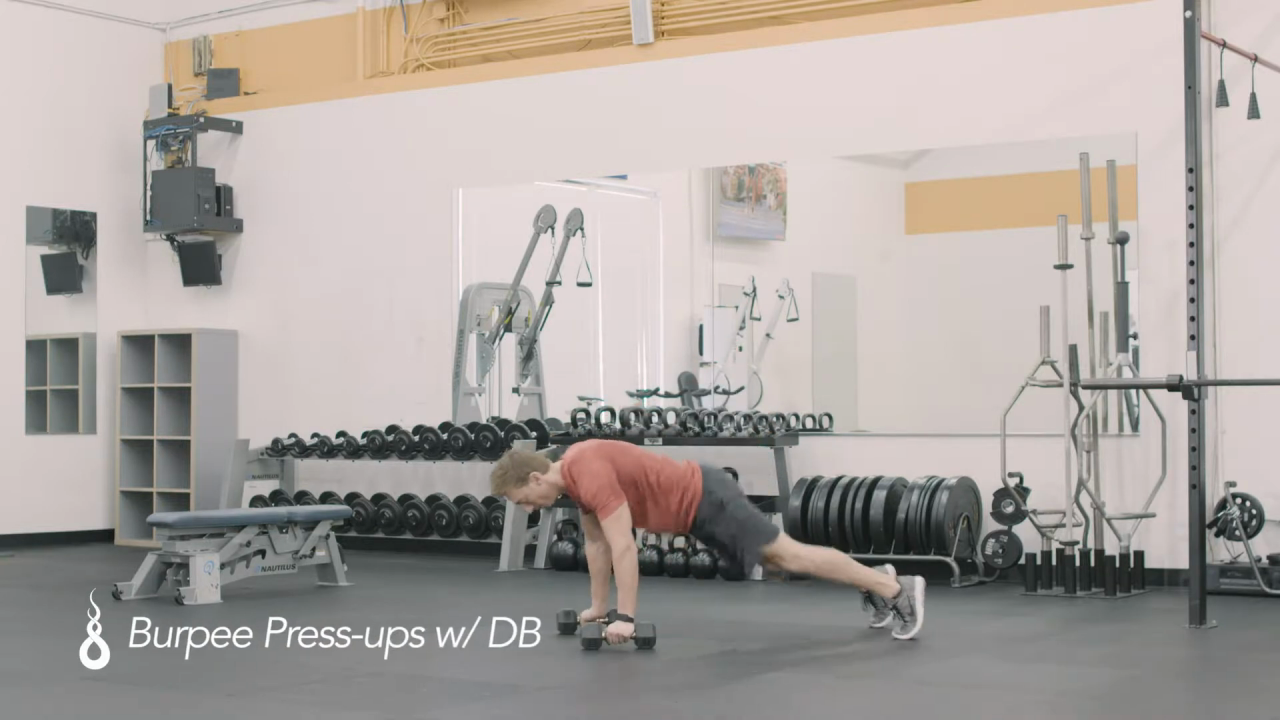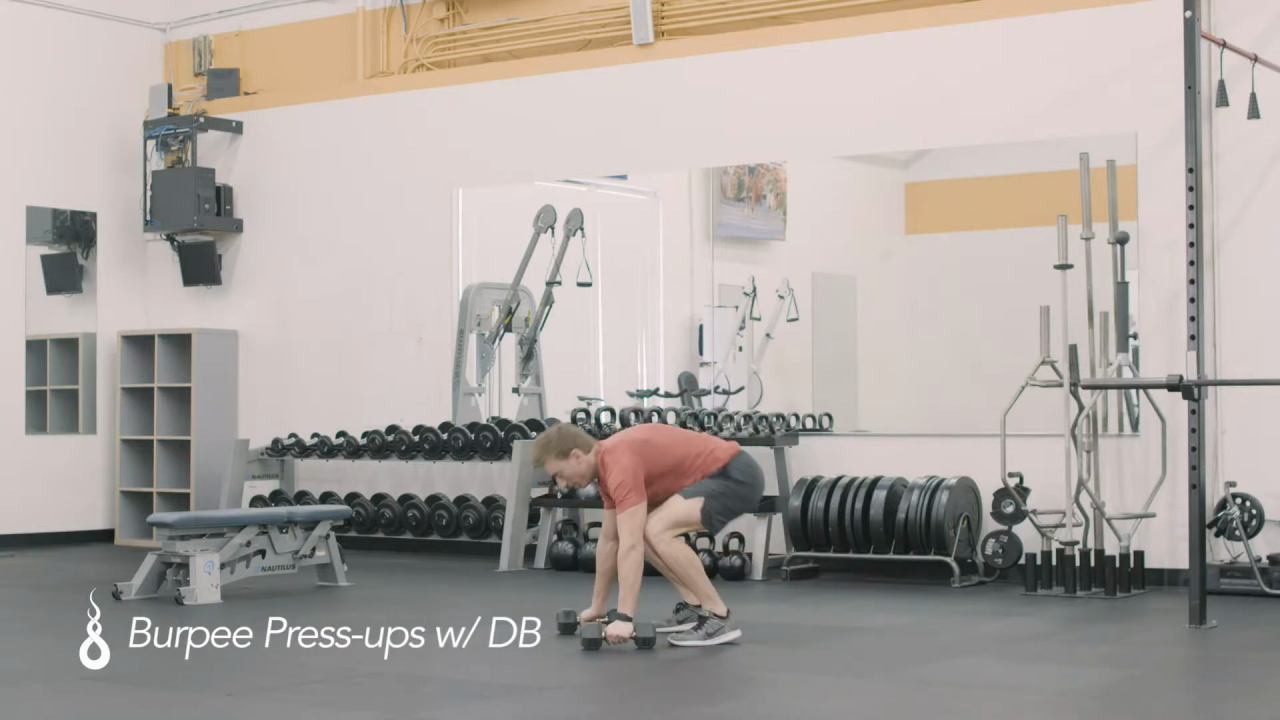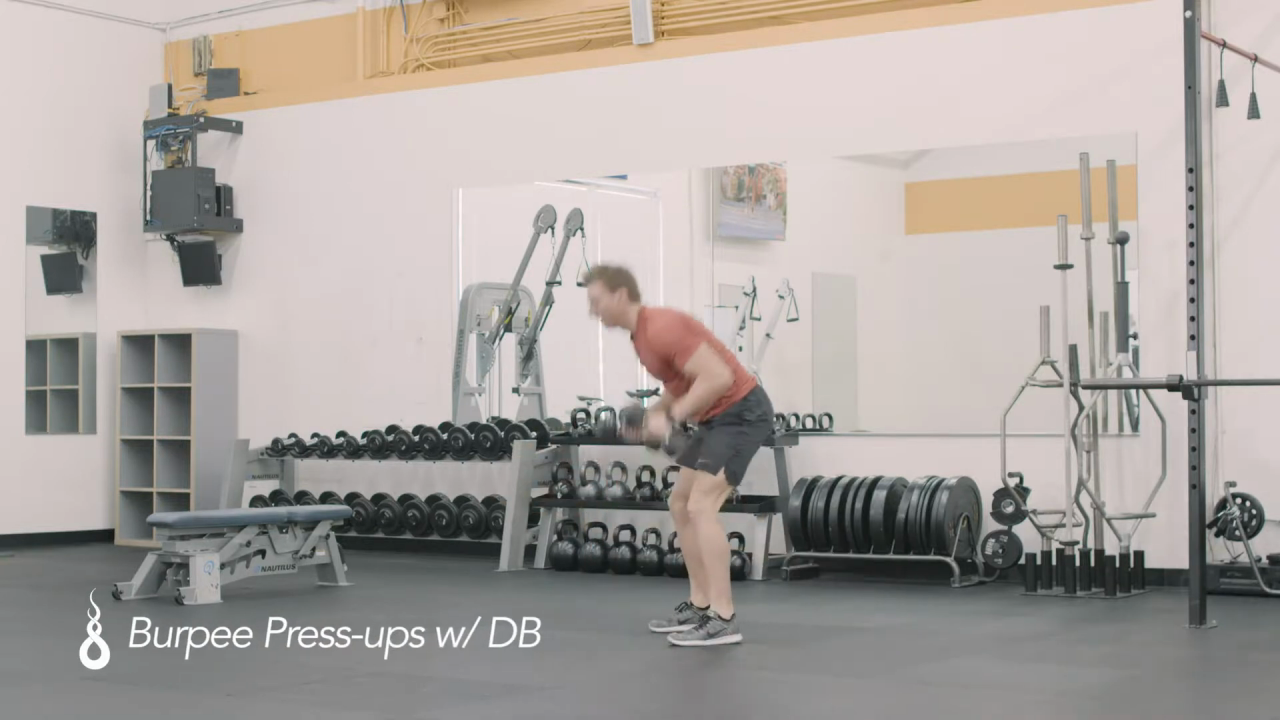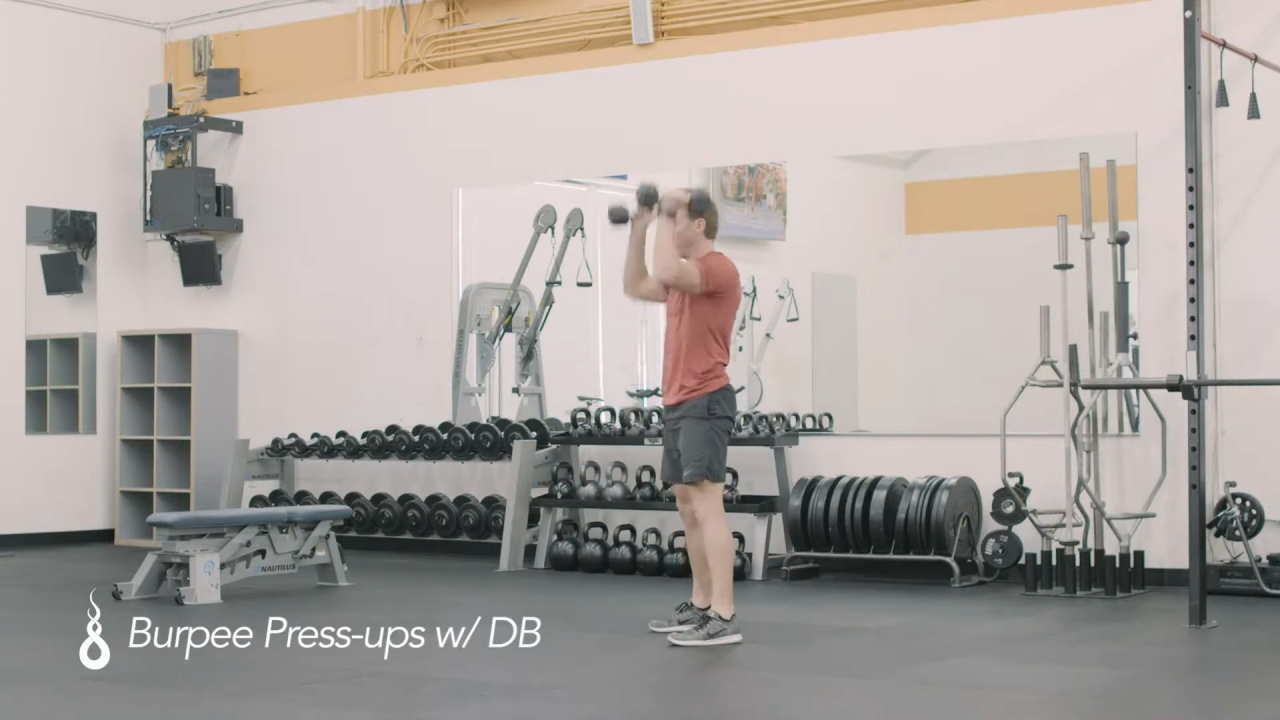
dt=0.5s
person 1, frame 1
left shoulder: (587, 474)
right shoulder: (573, 473)
left elbow: (623, 547)
right elbow: (597, 542)
left wrist: (624, 617)
right wrist: (599, 607)
left hip: (705, 499)
right hip: (693, 501)
left knee: (788, 555)
right knee: (781, 556)
left ankle: (897, 588)
right ankle: (877, 580)
person 1, frame 2
left shoulder: (619, 466)
right shoulder: (606, 462)
left elbow: (630, 546)
right elbow: (609, 540)
left wrist: (624, 618)
right wrist: (597, 606)
left hip: (737, 475)
right hip: (718, 471)
left knee: (656, 530)
right knee: (638, 527)
left ankle: (718, 616)
right ankle: (694, 606)
person 1, frame 3
left shoulder: (661, 328)
right shoulder: (642, 335)
left elbow: (719, 376)
left wrist: (670, 416)
right wrist: (655, 413)
left hip: (742, 409)
right hip: (715, 416)
left knee: (701, 507)
right knee: (681, 504)
left ankle: (723, 617)
right ankle: (700, 604)
person 1, frame 4
left shoulder: (717, 268)
right shoulder: (688, 273)
left elbow: (666, 271)
right elbow: (635, 287)
left wrist: (667, 213)
right wrist: (640, 226)
left hip: (704, 404)
right hip: (680, 406)
left knee: (706, 509)
right knee: (689, 510)
left ankle: (724, 618)
right ankle: (700, 606)
